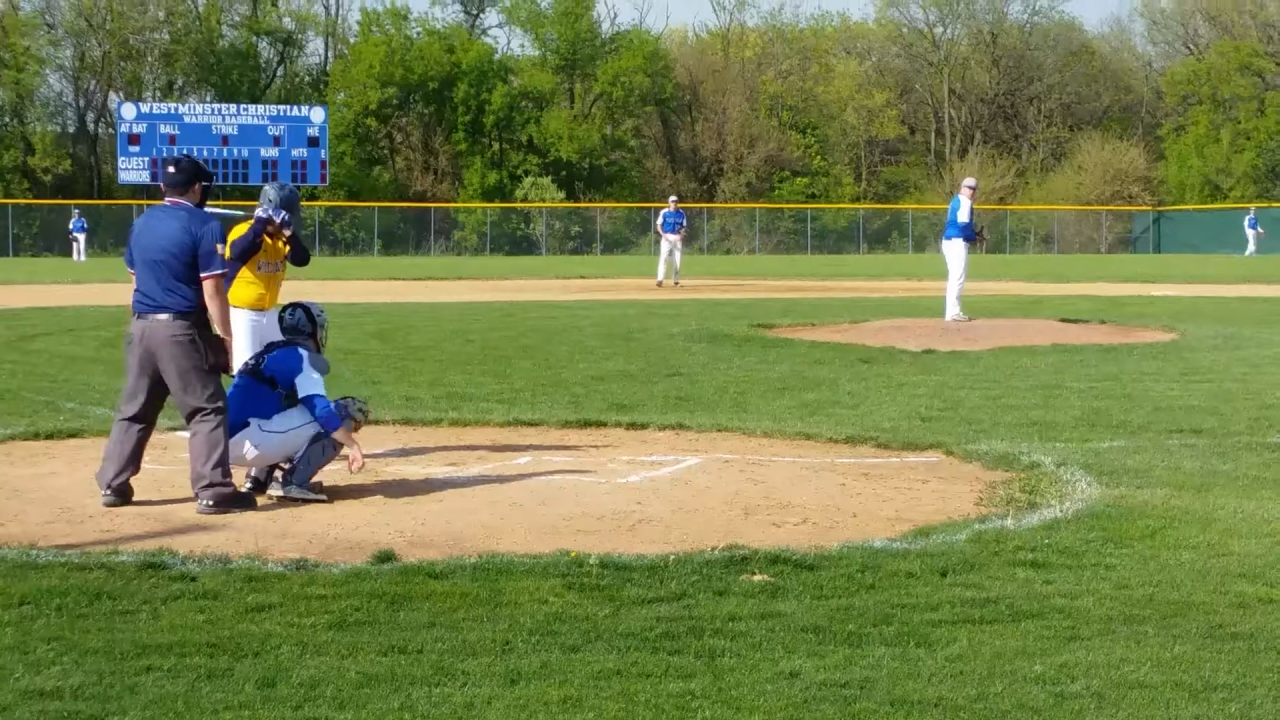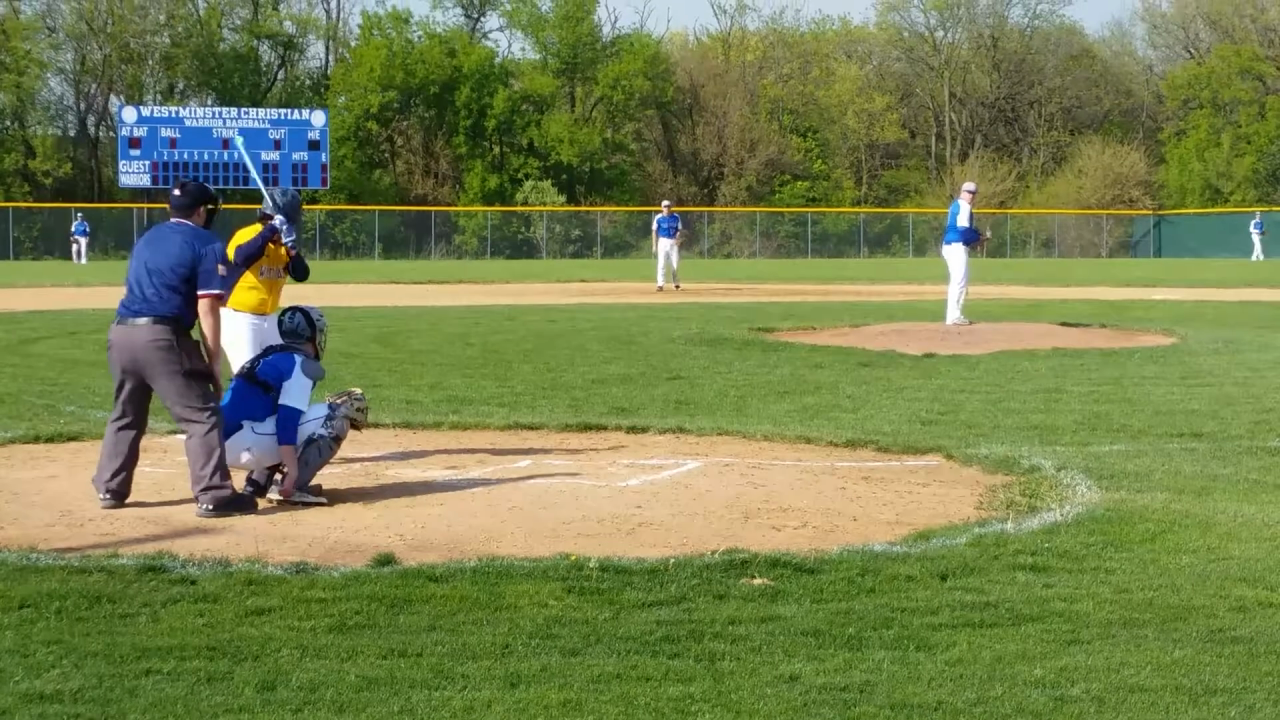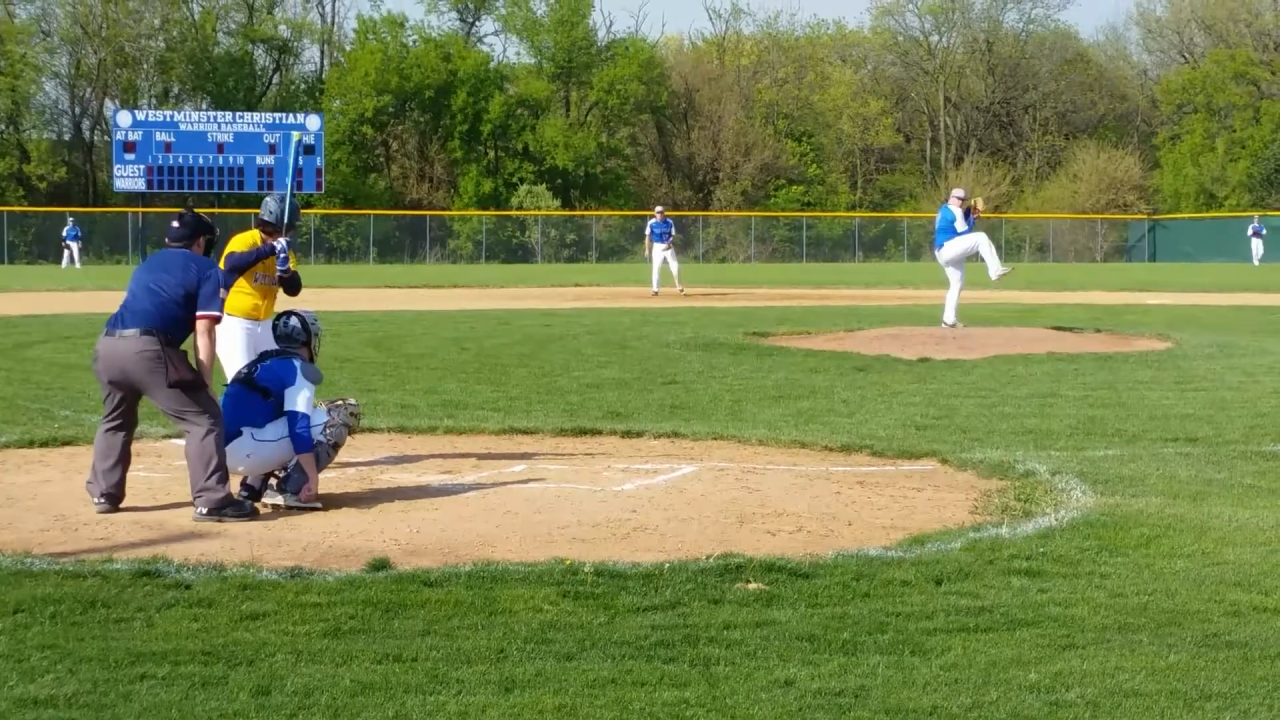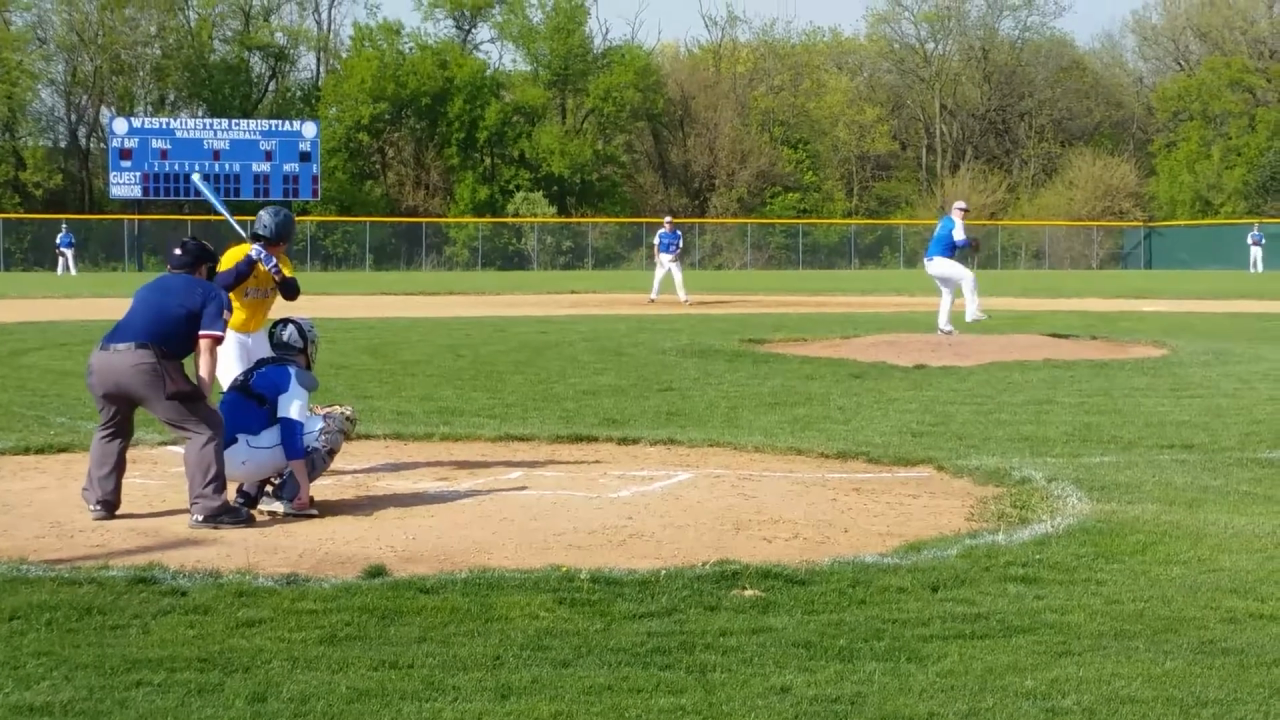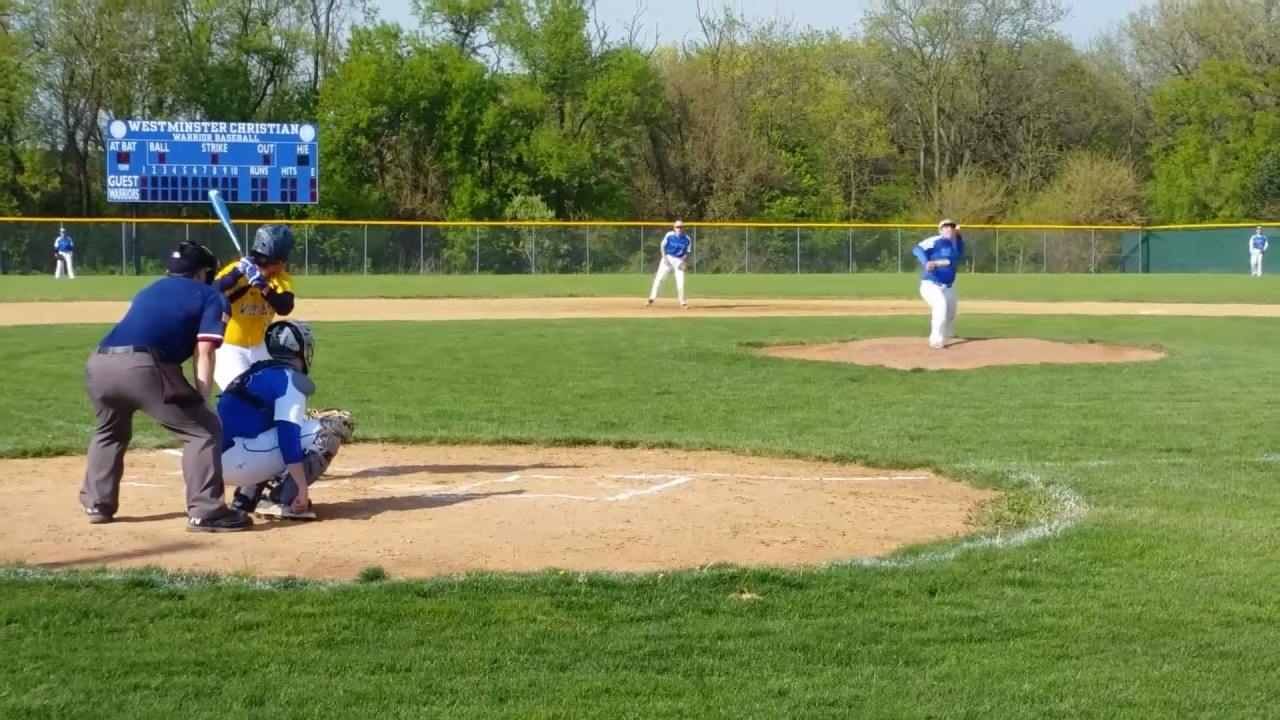
dt=0.4s
person 1, frame 1
left shoulder: (141, 222)
right shoulder: (205, 224)
left elbow: (136, 279)
right elbow: (212, 291)
right wrist: (226, 337)
left hip: (141, 327)
right hip: (181, 330)
left knee: (133, 410)
right knee: (206, 411)
left ankle: (113, 485)
right ankle: (213, 493)
person 1, frame 2
left shoulder: (147, 237)
right shoulder: (207, 244)
right elbow: (207, 309)
right wrist: (213, 361)
left hip: (121, 333)
right hip: (160, 337)
left knee: (125, 415)
right knee: (201, 415)
left ankle: (110, 488)
right ankle: (213, 497)
person 1, frame 3
left shoulder: (149, 263)
right shoulder: (207, 269)
right elbow: (203, 333)
right wrist: (205, 384)
left hip: (107, 346)
right hip: (148, 349)
left knee: (116, 421)
right knee: (203, 418)
left ankle: (104, 494)
right ankle: (211, 502)
person 1, frame 4
left shoulder: (150, 287)
right shoulder: (212, 293)
right elbow: (205, 352)
right wrist: (202, 400)
left hip: (101, 360)
right hip: (142, 362)
left knee: (112, 429)
right knee: (206, 426)
left ankle: (100, 501)
right ankle: (208, 509)
person 1, frame 5
left shoulder: (149, 291)
right shoulder: (211, 297)
right elbow: (203, 354)
right wrist: (201, 403)
left hip: (99, 364)
right hip: (141, 366)
left knee: (109, 433)
right knee: (205, 429)
left ankle: (97, 504)
right ankle: (205, 512)
person 2, frame 1
left shoulder: (269, 354)
right shoulder: (302, 357)
right elbow: (320, 409)
right wrist: (353, 446)
left hip: (228, 443)
right hip: (250, 443)
right knee: (341, 413)
left ankle: (259, 478)
right ankle: (292, 483)
person 2, frame 2
left shoulder: (269, 357)
right shoulder: (300, 364)
right elbow: (287, 420)
right wrist: (293, 472)
left hip: (226, 445)
right hip: (244, 443)
right knee: (334, 416)
left ankle: (259, 481)
right ankle: (293, 488)
person 2, frame 3
left shoulder: (262, 363)
right shoulder: (298, 369)
right elbow: (299, 427)
right wrist: (313, 478)
left hip: (223, 450)
right hip: (244, 451)
right knee: (333, 421)
left ankle: (253, 486)
right ankle: (287, 491)
person 2, frame 4
left shoulder: (259, 370)
right shoulder: (293, 376)
right elbow: (291, 433)
right wrist: (304, 486)
right hip: (240, 457)
right knee: (329, 427)
left ankle: (249, 492)
right ankle: (283, 498)
person 2, frame 5
left shoulder: (256, 373)
right shoulder: (290, 379)
right elbow: (288, 436)
left wrist: (310, 420)
right wrist: (302, 489)
right hip: (237, 461)
right knee: (327, 432)
left ankle: (247, 496)
right ankle: (280, 501)
person 3, frame 1
left shoulder: (281, 238)
right shoulder: (244, 230)
left elbow: (302, 260)
right elbow: (237, 252)
left wrist: (288, 230)
right wrist: (259, 223)
left hip: (268, 314)
right hip: (238, 315)
person 3, frame 2
left shoulder: (283, 243)
right shoulder: (247, 234)
left elbow: (301, 275)
right elbow: (241, 257)
left wrist: (292, 248)
right wrist: (271, 230)
left hip: (268, 319)
right hip: (237, 318)
person 3, frame 3
left shoulder: (283, 250)
right shoulder: (244, 240)
left elbow: (294, 289)
right elbow: (231, 264)
left wrist: (286, 272)
right wrist: (269, 249)
left hip: (262, 324)
right hip: (232, 323)
person 3, frame 4
left shoulder: (281, 261)
right shoulder: (236, 254)
left elbow: (292, 294)
right elbow: (219, 284)
left wrist: (277, 272)
right wrist: (250, 260)
left hip: (256, 334)
right hip: (226, 334)
person 3, frame 5
left shoulder: (282, 279)
right shoulder: (235, 270)
left elbow: (285, 308)
left wrist: (263, 287)
right wrist: (237, 273)
left hip: (256, 348)
right hip: (226, 348)
